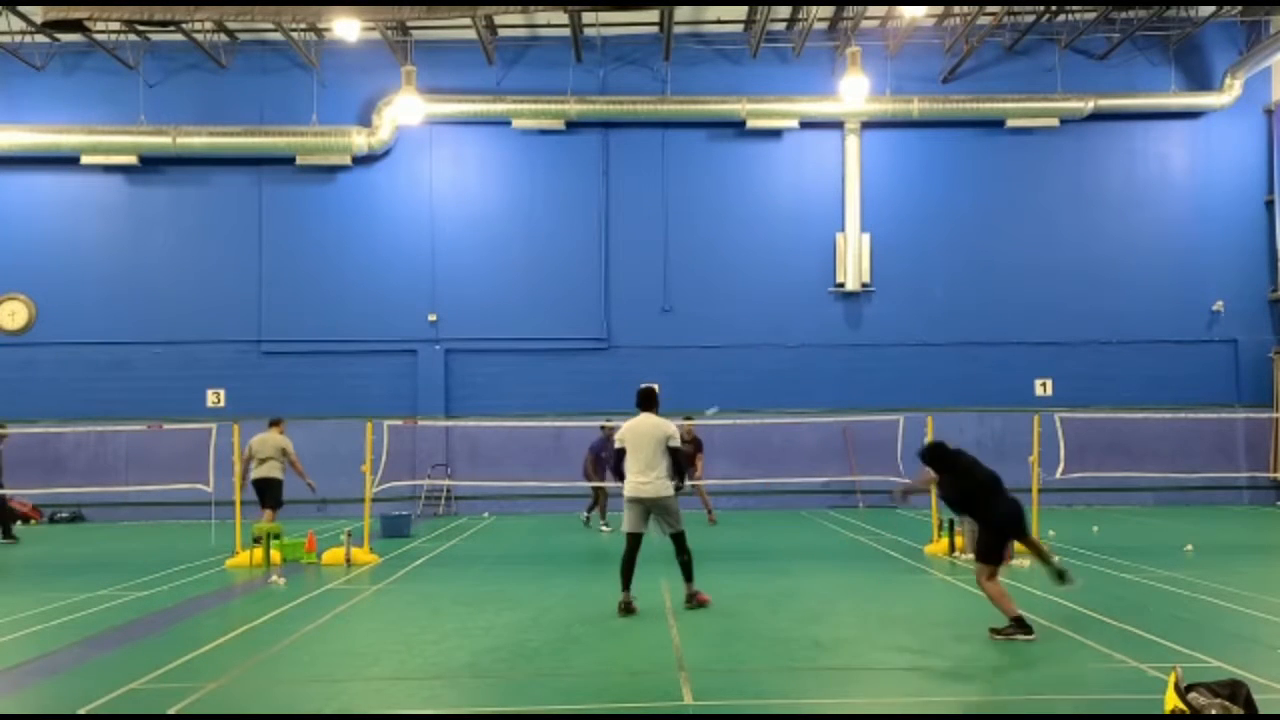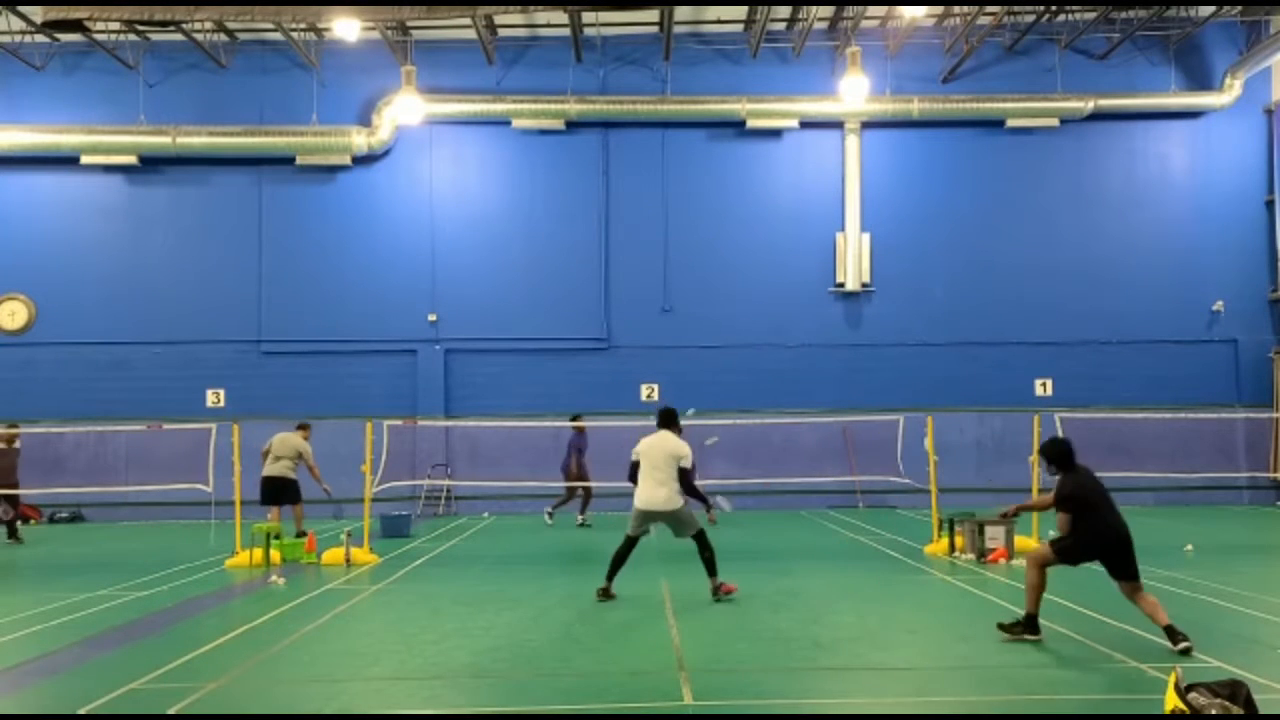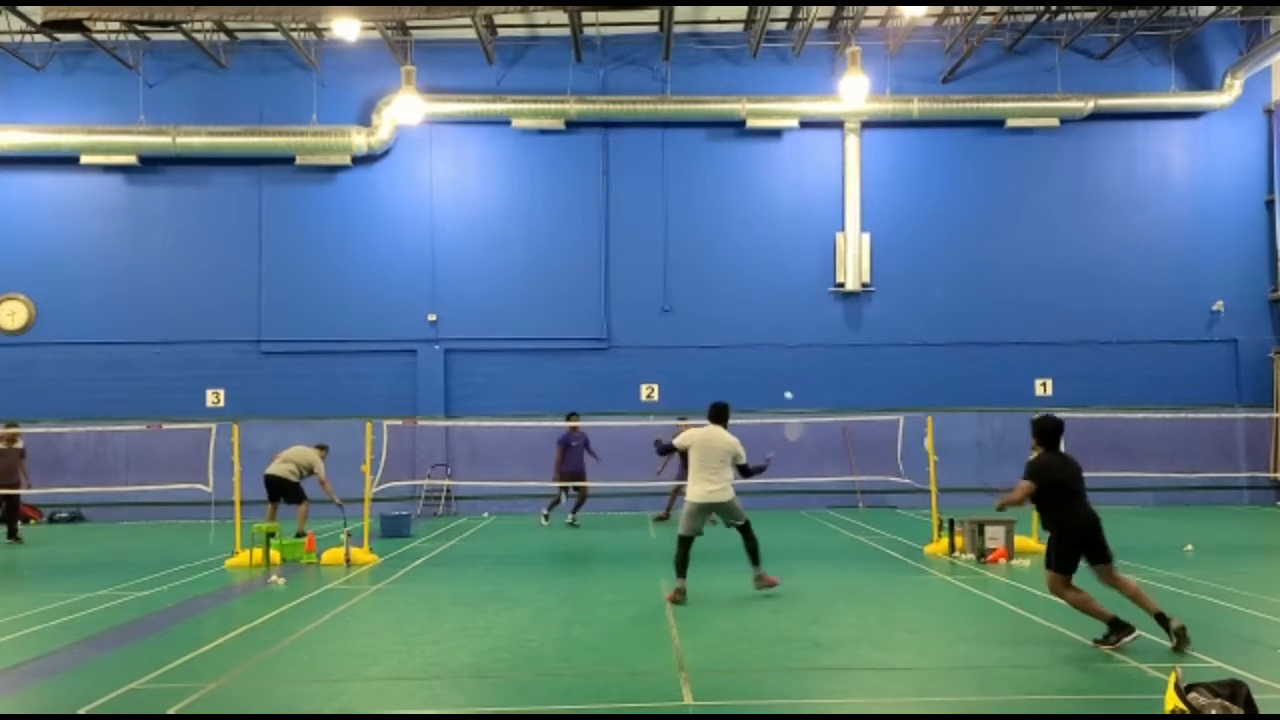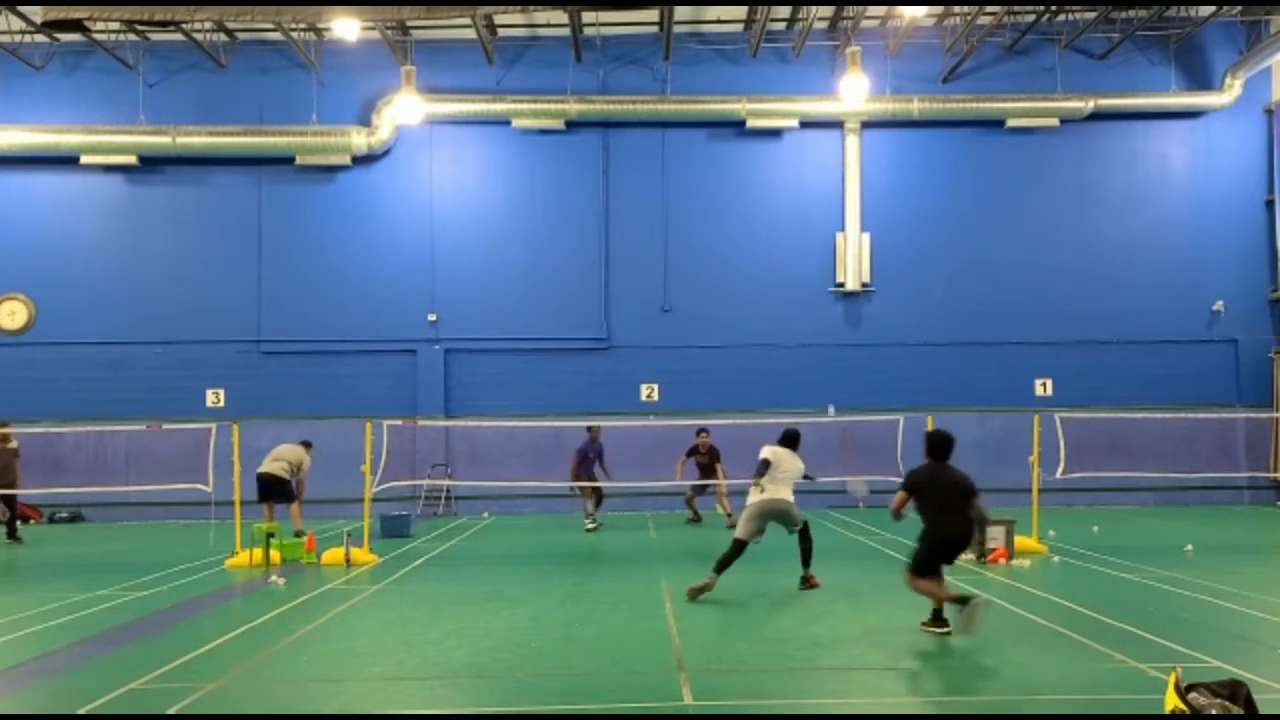
dt=0.4s
person 1, frame 1
left shoulder: (950, 493)
right shoulder: (958, 456)
right elbow: (935, 477)
right wrist: (910, 487)
left hip: (994, 522)
right hip: (1012, 509)
left knee: (985, 578)
right knee: (1026, 539)
left ankle: (1019, 624)
right ankle: (1055, 570)
person 1, frame 2
left shoulder: (1067, 488)
right shoulder: (1081, 472)
left elbow: (1064, 530)
right elbow: (1052, 499)
right wrist: (1020, 507)
left hip: (1091, 538)
right hip: (1119, 535)
left knee: (1035, 559)
right knee: (1137, 592)
left ankle: (1030, 624)
right ankle: (1175, 635)
person 1, frame 3
left shoulder: (1037, 465)
right shoulder: (1069, 461)
left elbow: (1018, 498)
left wrist: (1003, 502)
left hip: (1067, 530)
right hip: (1090, 523)
left knee: (1058, 586)
right knee: (1112, 577)
left ankle: (1119, 627)
right ankle: (1167, 623)
person 1, frame 4
left shoulder: (917, 474)
right shoulder: (962, 478)
left elbow: (895, 508)
right elbow: (980, 514)
left wrist: (898, 515)
right wrist: (977, 535)
left hip: (940, 535)
right hip: (962, 535)
left knee: (915, 580)
right knee: (930, 569)
left ankle: (963, 600)
right ankle: (938, 619)
person 2, frame 1
left shoulder: (625, 428)
right shoulder: (667, 427)
left elbow: (616, 465)
right elbow: (678, 462)
right wrist: (680, 481)
left hip: (633, 492)
right hip: (660, 491)
left knee: (632, 546)
right knee: (680, 541)
left ankle: (625, 599)
right ankle: (691, 593)
person 2, frame 2
left shoulder: (643, 443)
right shoulder: (681, 447)
left elbow: (632, 476)
right elbow: (686, 484)
right wrist: (706, 502)
left hip: (643, 503)
right hip: (671, 504)
left knee: (628, 543)
right knee: (701, 539)
left ankle: (606, 587)
right ankle: (716, 586)
person 2, frame 3
left shoulder: (692, 434)
right shoulder: (733, 442)
left elbow: (663, 451)
right elbow: (746, 473)
left wrist: (658, 443)
right wrist: (763, 466)
left hip: (696, 497)
right hip: (723, 497)
left knee: (684, 543)
right knee: (746, 530)
left ankle: (680, 588)
right ankle: (759, 576)
person 2, frame 4
left shoulder: (770, 450)
right shoulder: (799, 464)
left elbow: (764, 464)
left wrist: (757, 477)
right wrist: (807, 477)
left hip: (758, 503)
right hip: (785, 503)
left knee: (736, 548)
right knee: (804, 531)
left ankle: (710, 581)
right ankle: (807, 577)
